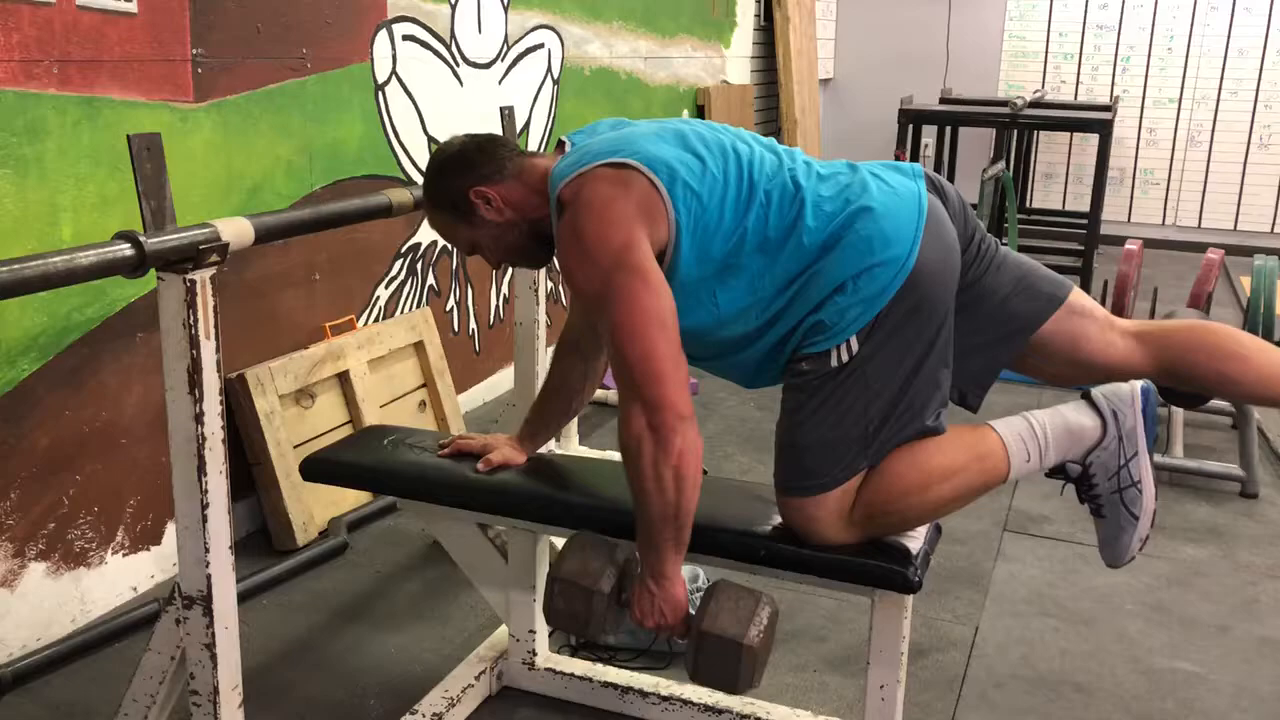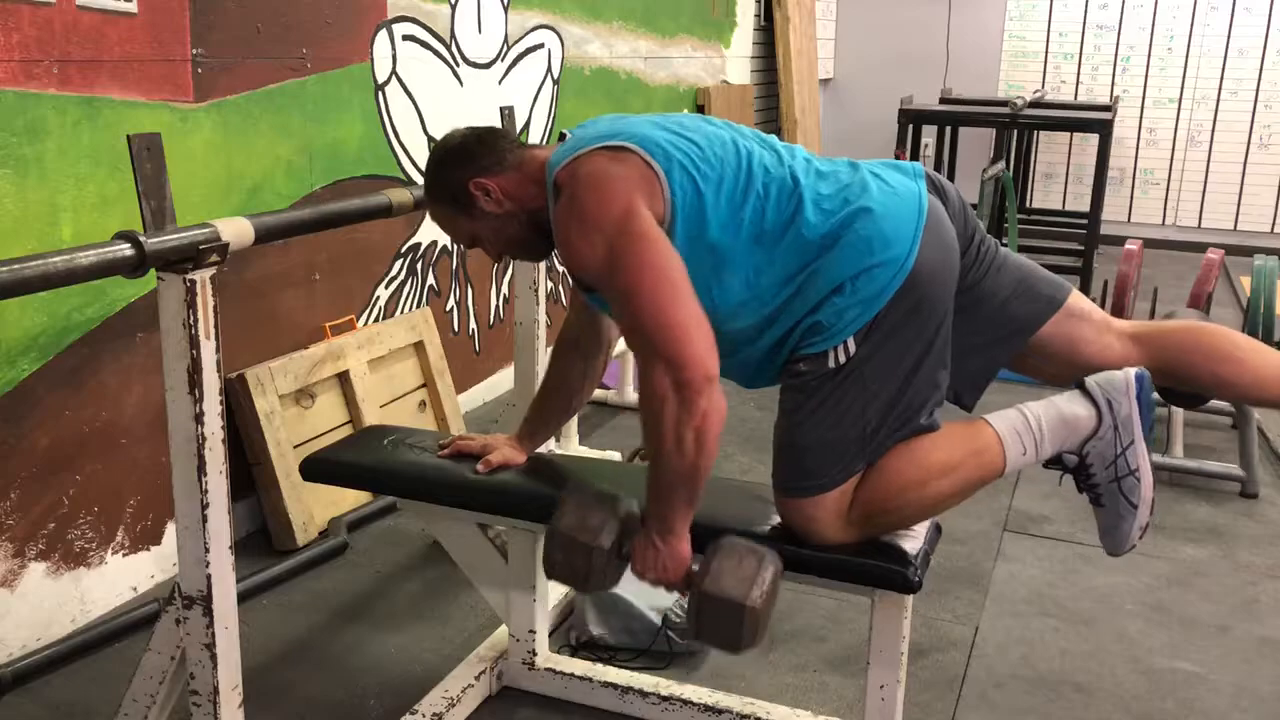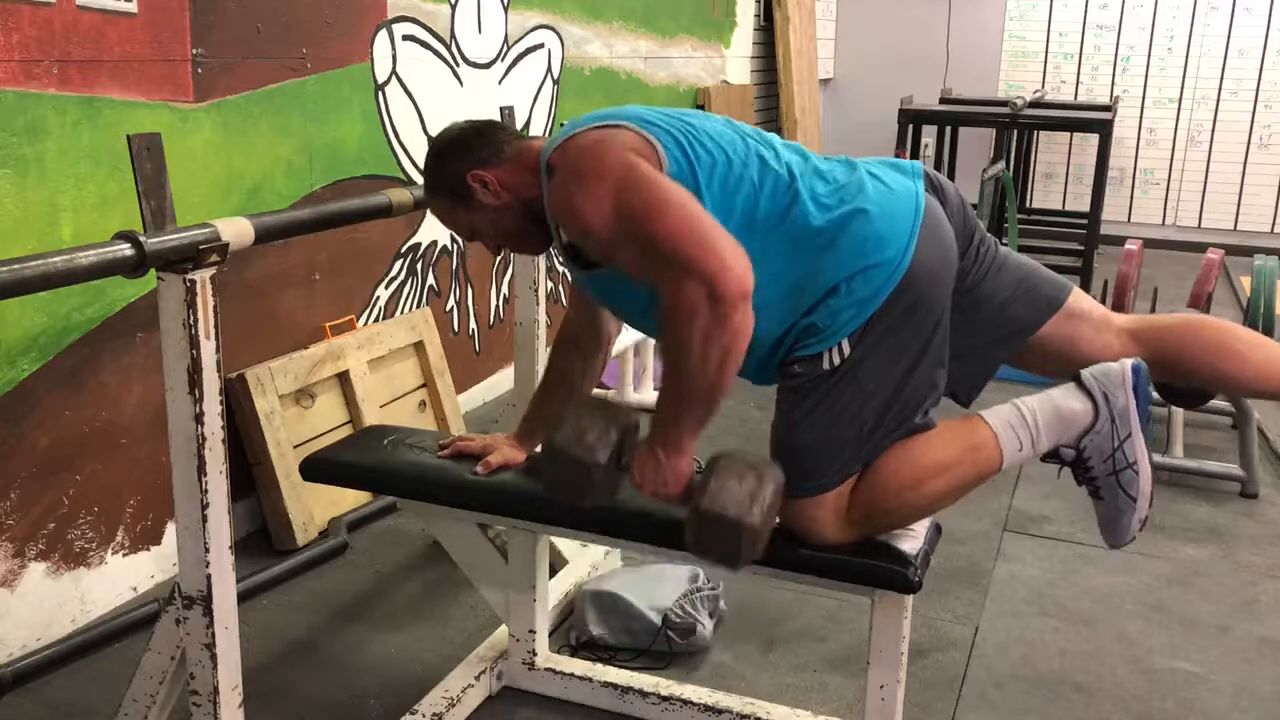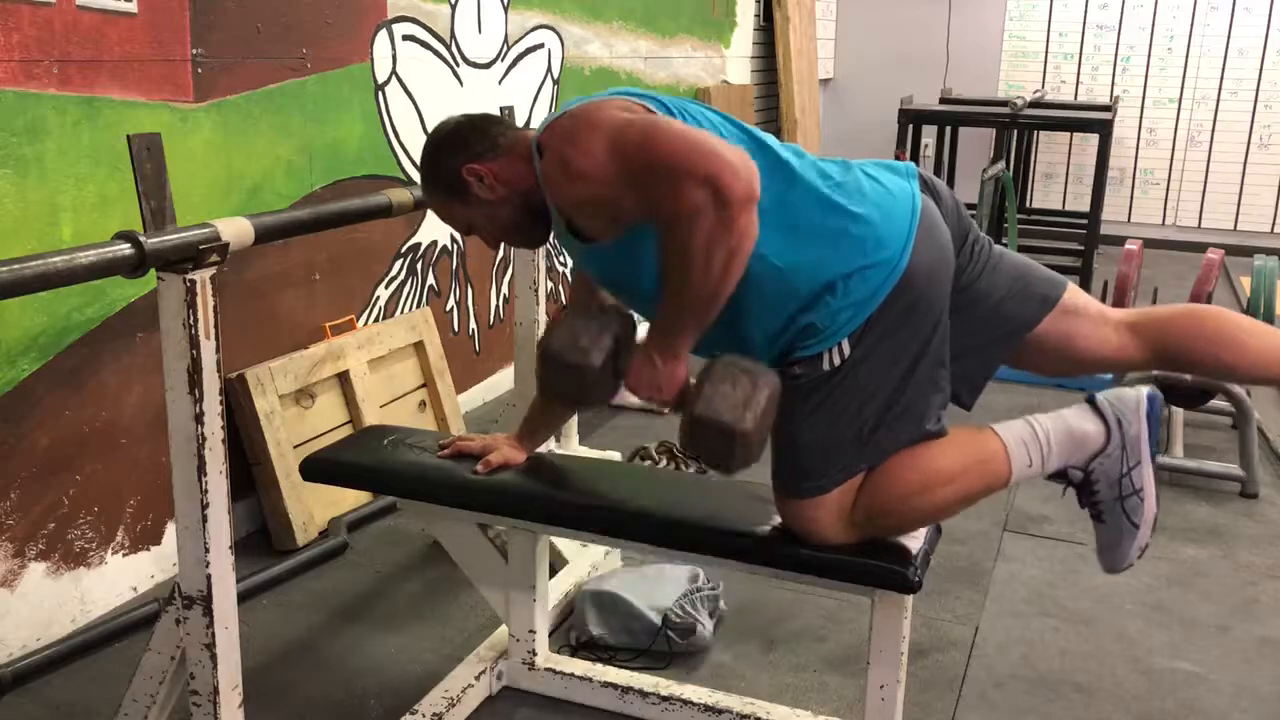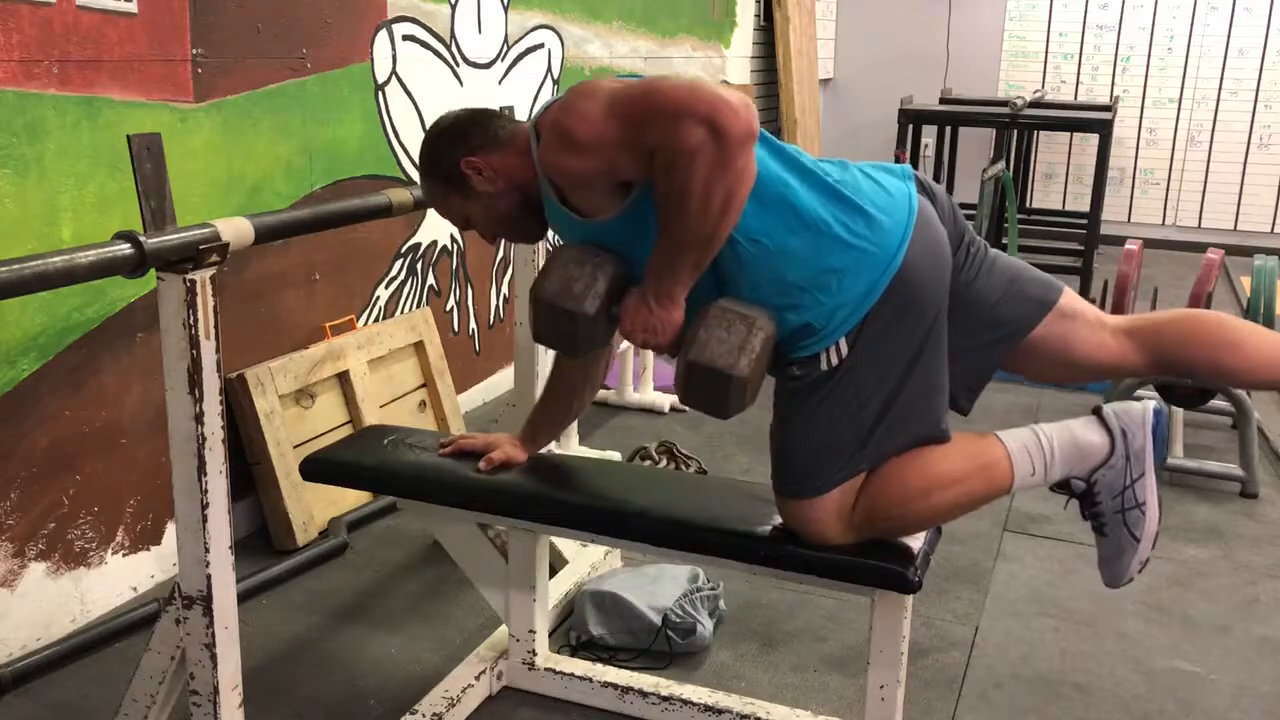
dt=0.2s
person 1, frame 1
left shoulder: (593, 224)
right shoulder: (586, 173)
left elbow: (661, 412)
right elbow: (590, 335)
left wrist: (661, 570)
right wrist: (524, 441)
left hip: (870, 274)
right hip: (911, 217)
left knee: (824, 516)
right knee: (1125, 346)
left ankle: (1074, 435)
person 1, frame 2
left shoulder: (588, 211)
right shoulder: (591, 171)
left elbow: (686, 373)
right elbow: (590, 329)
left wrist: (666, 531)
right wrist: (524, 440)
left hip: (869, 275)
right hip: (909, 215)
left knee: (821, 517)
right knee: (1117, 343)
left ankle: (1070, 425)
person 1, frame 3
left shoulder: (582, 186)
right shoulder: (589, 184)
left elbow: (719, 285)
right elbow: (588, 331)
left wrist: (671, 442)
right wrist: (523, 439)
left hip: (867, 275)
right hip: (908, 214)
left knee: (820, 516)
right knee: (1124, 339)
left ankle: (1065, 418)
person 1, frame 4
left shoulder: (574, 157)
right shoulder: (586, 197)
left elbow: (725, 187)
left wrist: (671, 346)
right wrist: (524, 439)
left hip: (861, 278)
right hip: (904, 220)
left knee: (823, 516)
right knee: (1125, 338)
left ankle: (1077, 438)
person 1, frame 5
left shoulder: (571, 137)
right shoulder: (584, 193)
left elbow: (721, 121)
left wrist: (665, 290)
right wrist: (527, 439)
left hip: (857, 280)
right hip: (901, 225)
left knee: (826, 516)
right knee: (1122, 343)
left ankle: (1086, 450)
